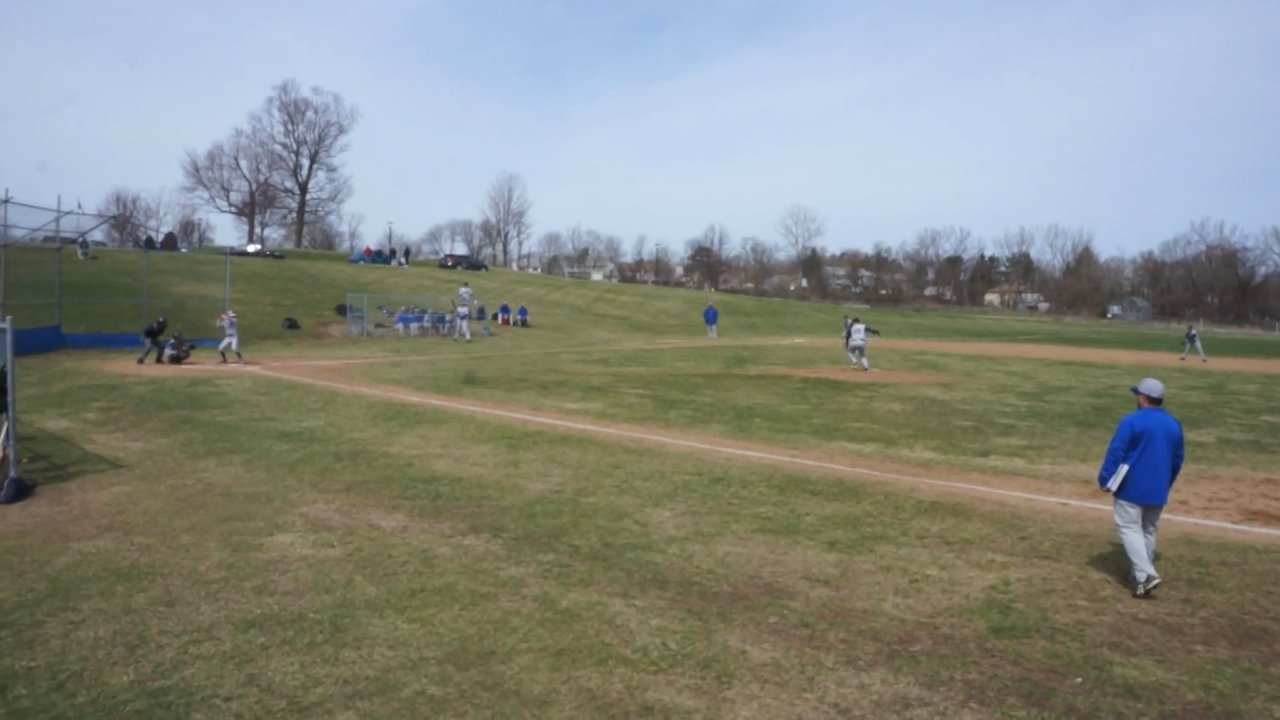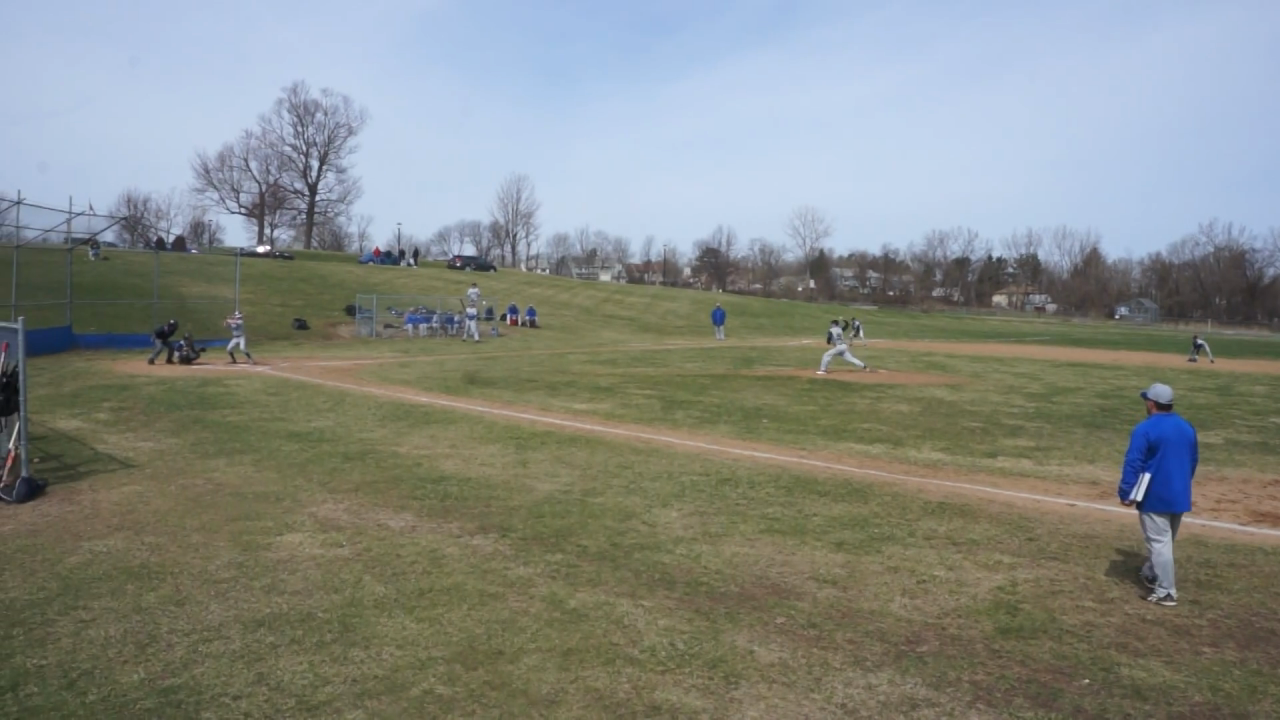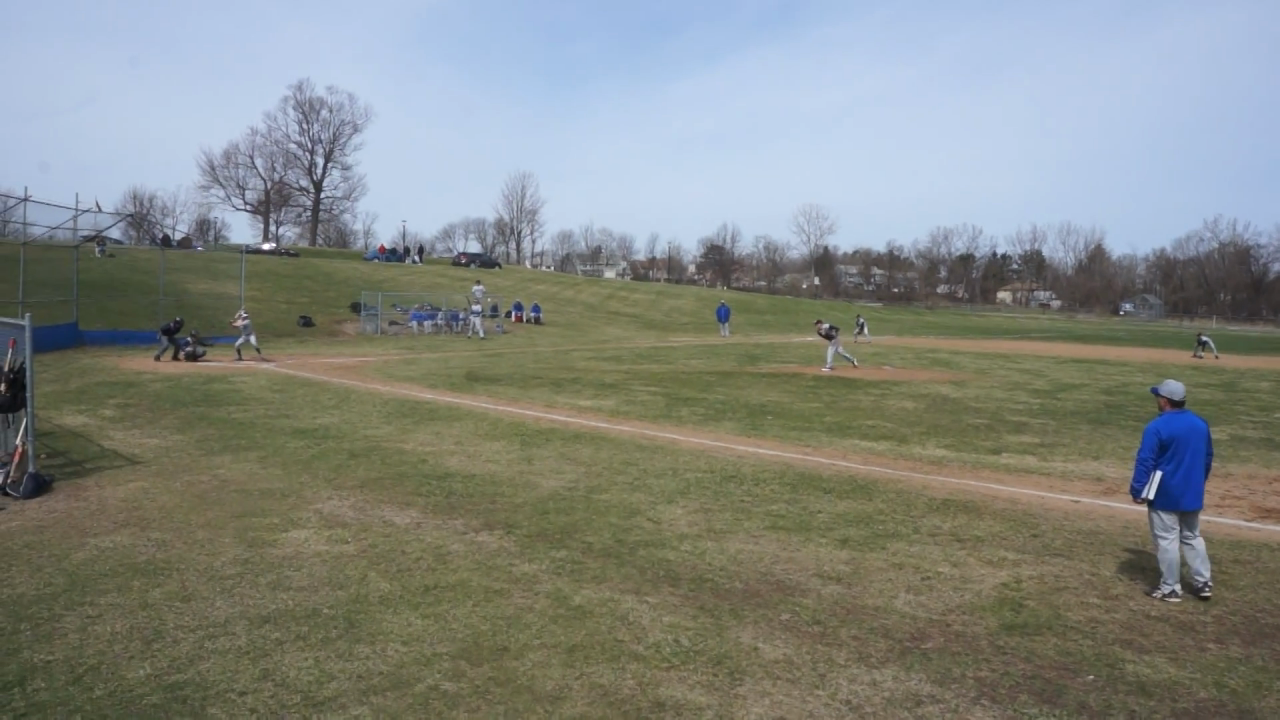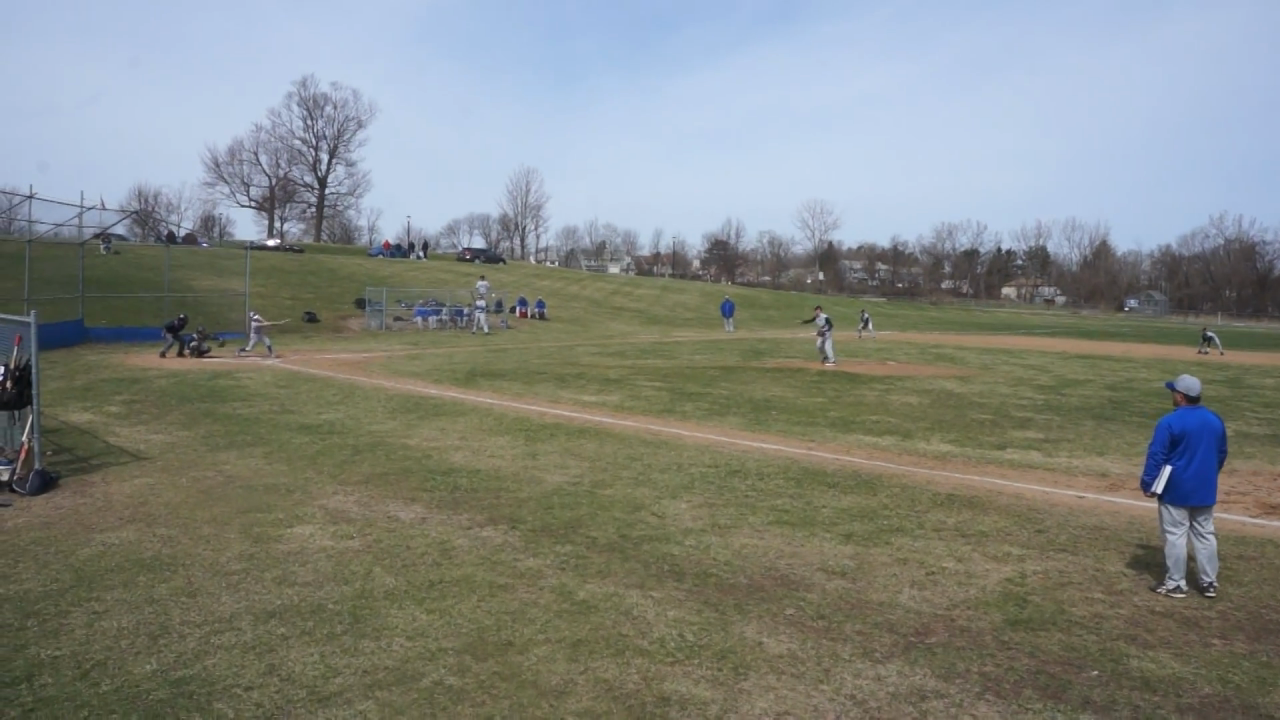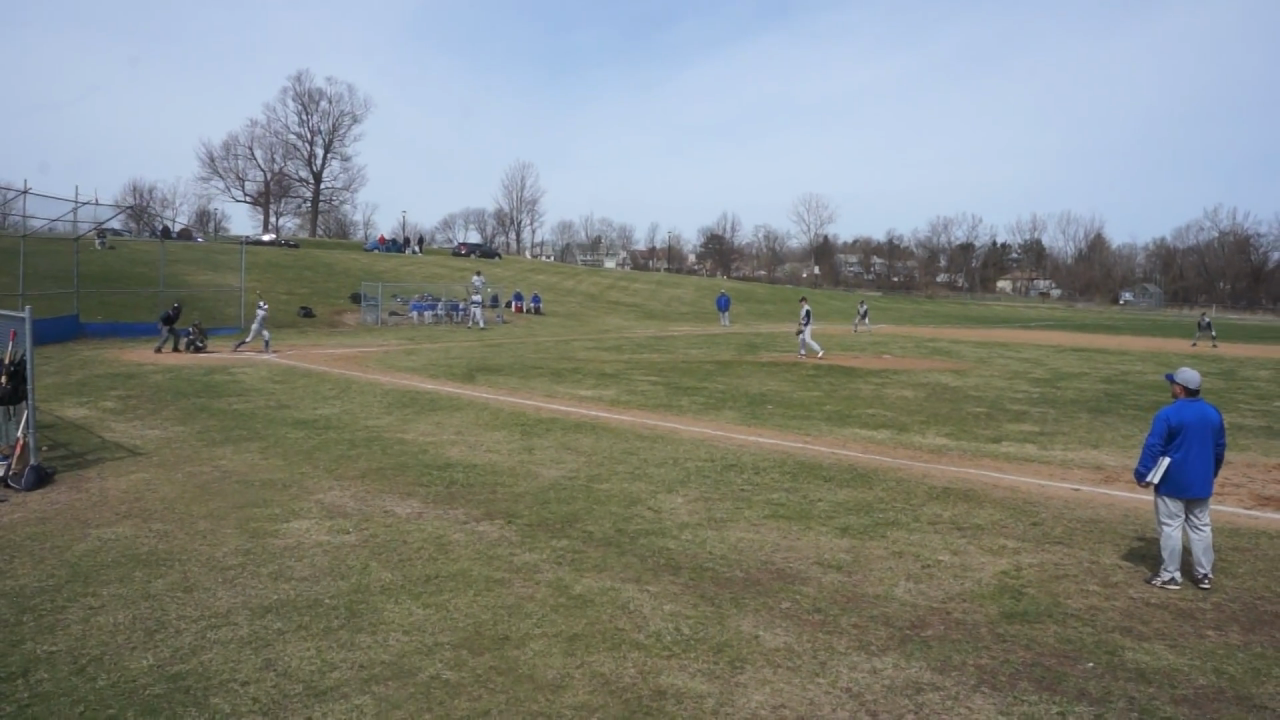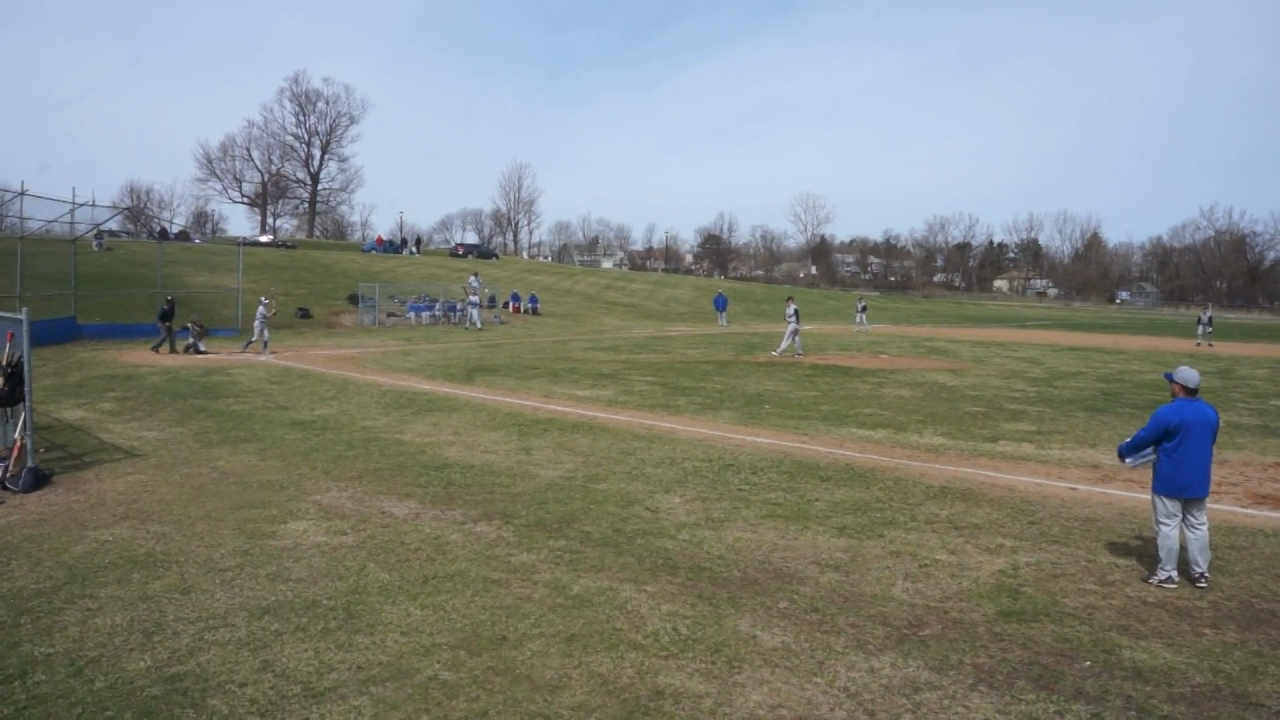
dt=0.4s
person 1, frame 1
left shoulder: (1132, 421)
right shoulder: (1174, 424)
left elbow: (1116, 452)
right elbow: (1178, 458)
left wrist: (1105, 479)
right wrist: (1168, 481)
left hip: (1131, 487)
right hip: (1158, 490)
left knee: (1130, 530)
right knee: (1148, 532)
left ankle: (1147, 576)
right ankle: (1141, 574)
person 1, frame 2
left shoulder: (1145, 429)
right shoulder: (1187, 427)
left elbow: (1133, 464)
right elbow: (1193, 461)
left wrist: (1126, 493)
left hip: (1155, 497)
right hip: (1180, 495)
left knee: (1159, 542)
right knee: (1166, 539)
left ankle: (1165, 592)
right ankle: (1150, 575)
person 1, frame 3
left shoulder: (1157, 427)
right shoulder: (1201, 424)
left elbow: (1145, 462)
right elbow: (1208, 457)
left wrist: (1138, 490)
left hip: (1165, 494)
right hip: (1193, 493)
left knee: (1167, 540)
right knee: (1192, 537)
left ankle: (1170, 588)
right ankle: (1203, 583)
person 1, frame 4
left shoulder: (1170, 422)
right shoulder: (1215, 421)
left elbow: (1156, 456)
right elbow: (1222, 454)
left wrist: (1148, 484)
left hip: (1175, 490)
right hip: (1205, 490)
left knee: (1175, 536)
right knee: (1205, 535)
left ankle: (1175, 583)
right ankle: (1209, 583)
person 1, frame 5
left shoulder: (1168, 414)
right shoulder: (1213, 413)
left elbow: (1153, 446)
right elbow: (1220, 447)
left wrist: (1141, 474)
right wrist: (1212, 472)
left hip: (1172, 483)
right hip: (1202, 482)
left knee: (1171, 528)
right knee: (1201, 527)
left ankle: (1170, 575)
right ankle: (1204, 574)
person 1, frame 6
left shoulder: (1167, 413)
right shoulder: (1211, 413)
left elbow: (1144, 439)
left wrist: (1123, 450)
left hip: (1170, 482)
right hip: (1199, 481)
left knee: (1168, 527)
right knee: (1198, 526)
left ankle: (1167, 574)
right ankle: (1201, 573)
